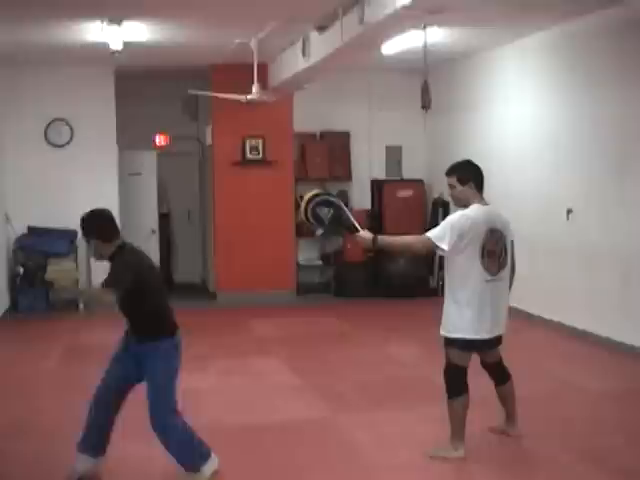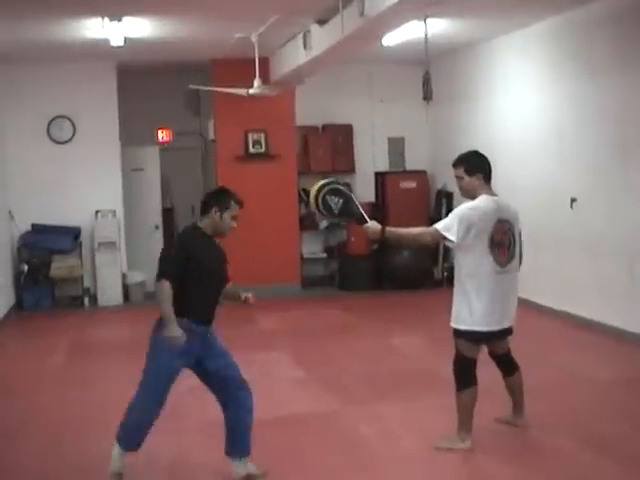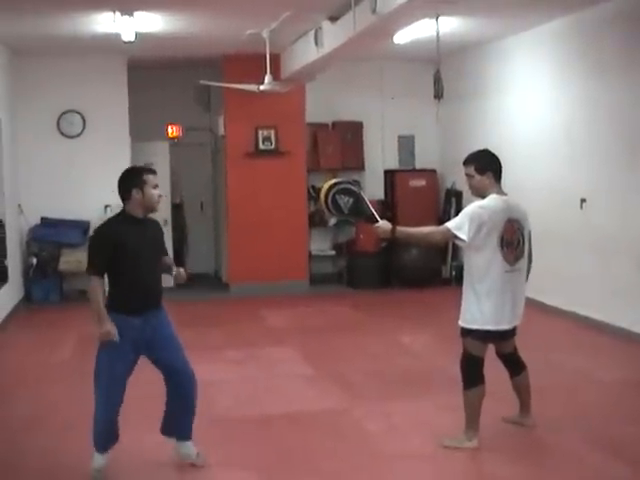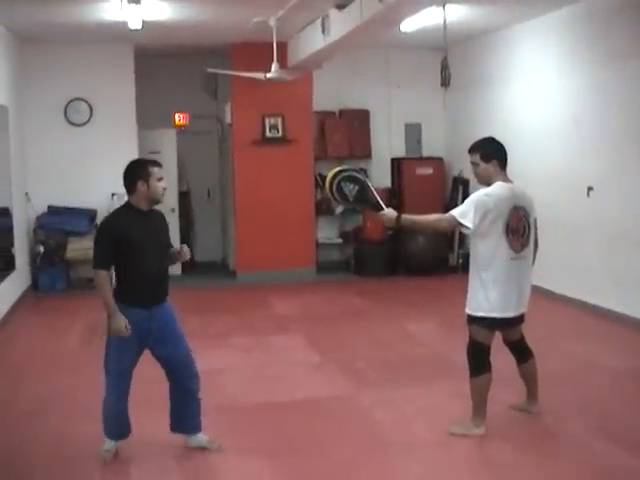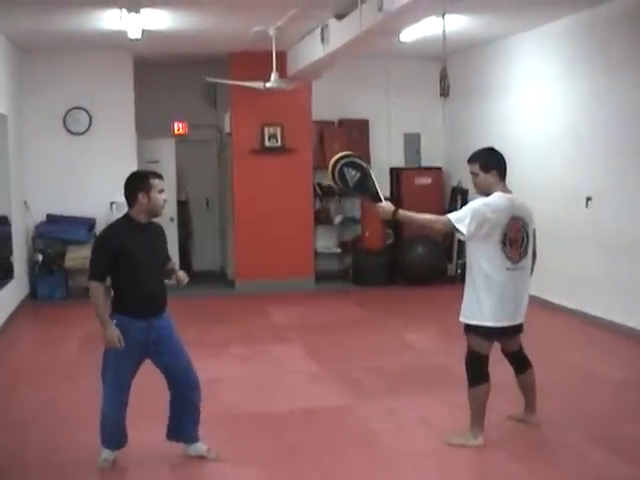
dt=1s
person 1, frame 1
left shoulder: (463, 220)
right shoulder: (501, 220)
left elbow: (420, 245)
right elbow: (509, 266)
left wrist: (374, 240)
left hip: (466, 315)
right hip: (492, 313)
left knee: (455, 375)
right knee: (495, 366)
left ankle: (456, 445)
right ankle: (511, 423)
person 1, frame 2
left shoulder: (471, 212)
right shoulder: (510, 211)
left elbow: (428, 236)
right elbow: (516, 256)
left wrist: (383, 232)
left hip: (475, 307)
right hip: (502, 304)
left knee: (464, 367)
right knee: (503, 357)
left ankle: (463, 437)
right ankle: (519, 414)
person 1, frame 3
left shoulder: (481, 211)
right shoulder: (518, 210)
left elbow: (438, 235)
right elbow: (527, 257)
left wrist: (393, 231)
left hip: (483, 305)
right hip: (508, 303)
left knee: (471, 366)
right knee: (510, 356)
left ankle: (470, 436)
right ankle: (525, 414)
person 1, frame 4
left shoulder: (487, 198)
right shoulder: (524, 197)
left elbow: (444, 223)
right elbow: (533, 243)
left wrist: (399, 219)
left hip: (490, 293)
right hip: (515, 290)
left knee: (478, 353)
right knee: (517, 344)
left ankle: (477, 423)
right ankle: (532, 401)
person 1, frame 5
left shoulder: (485, 207)
right shoulder: (523, 208)
left elbow: (440, 225)
right elbow: (531, 254)
left wrist: (395, 213)
left hip: (487, 303)
right hip: (513, 301)
left knee: (476, 363)
right knee: (515, 354)
left ankle: (475, 433)
right ankle: (531, 411)
person 2, frame 1
left shoulder: (127, 263)
right shoulder: (129, 256)
left elbow: (109, 298)
left wrist: (90, 294)
left hip: (160, 347)
right hip: (137, 342)
left knee: (163, 415)
right knee: (105, 399)
right ankle: (88, 458)
person 2, frame 2
left shoulder: (217, 251)
right shoulder: (184, 243)
right elbow: (164, 282)
left wrist: (239, 296)
right wrist: (171, 323)
left hip: (203, 335)
right hip: (174, 334)
left knee: (237, 394)
right knee: (151, 396)
right ankle: (120, 455)
person 2, frame 3
left shoulder: (154, 228)
right shoulder: (109, 231)
right elbow: (95, 277)
left wrist: (174, 268)
right wrist: (103, 320)
left hip: (156, 319)
right hip: (122, 323)
left knee: (183, 380)
right knee: (108, 394)
left ankle: (183, 442)
right ankle: (101, 454)
person 2, frame 4
left shoulder: (158, 219)
right shoulder: (113, 224)
right elbow: (101, 271)
left wrist: (179, 255)
right wrist: (113, 314)
left hip: (161, 311)
right hip: (129, 314)
left knee: (185, 372)
right knee: (117, 381)
left ankle: (192, 433)
right ankle: (113, 438)
person 2, frame 5
left shoulder: (157, 232)
right shoulder: (112, 236)
right elbow: (96, 282)
left wrist: (175, 273)
right wrist: (107, 324)
left hip: (160, 321)
right hip: (127, 325)
left knee: (187, 382)
right knee: (115, 391)
left ankle: (190, 441)
right ankle: (110, 448)
